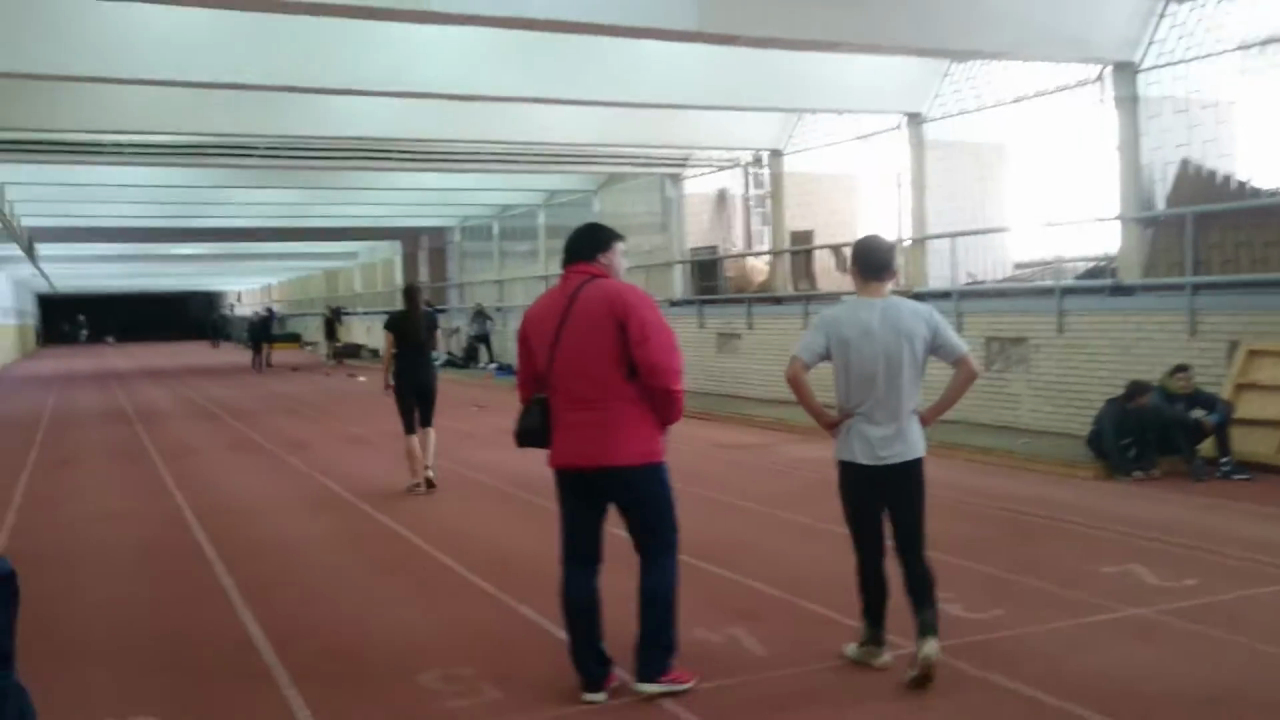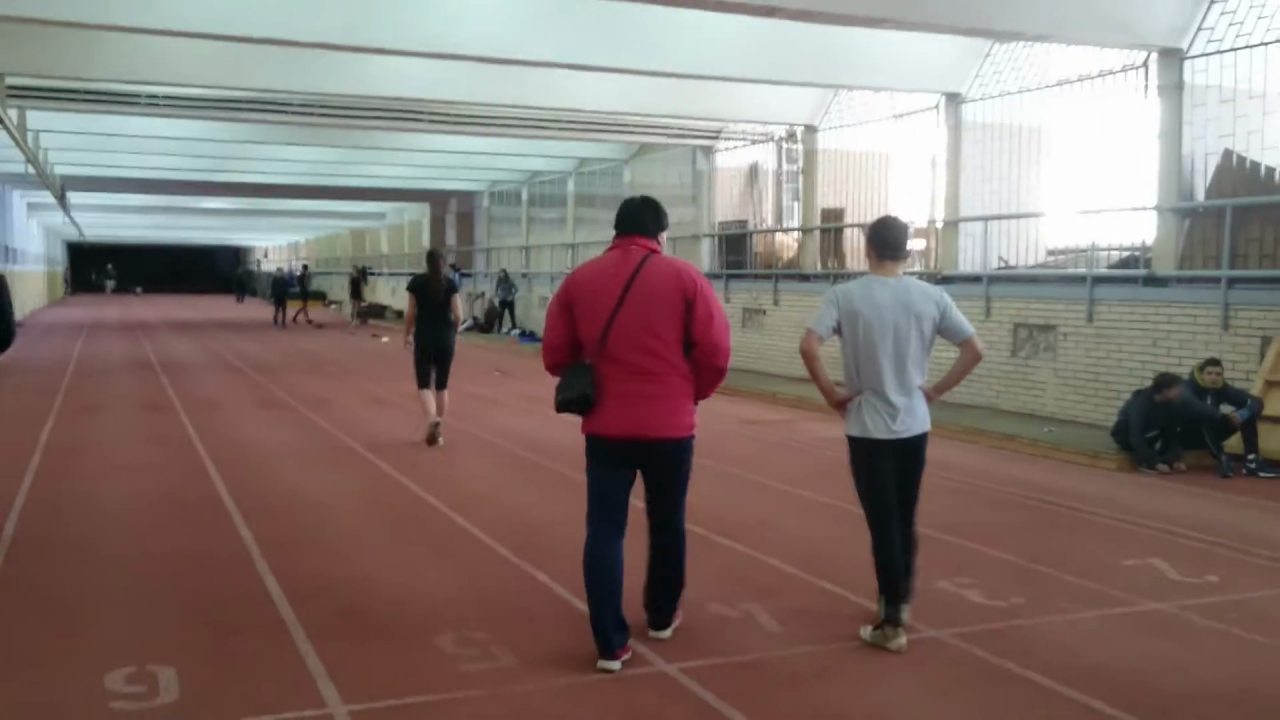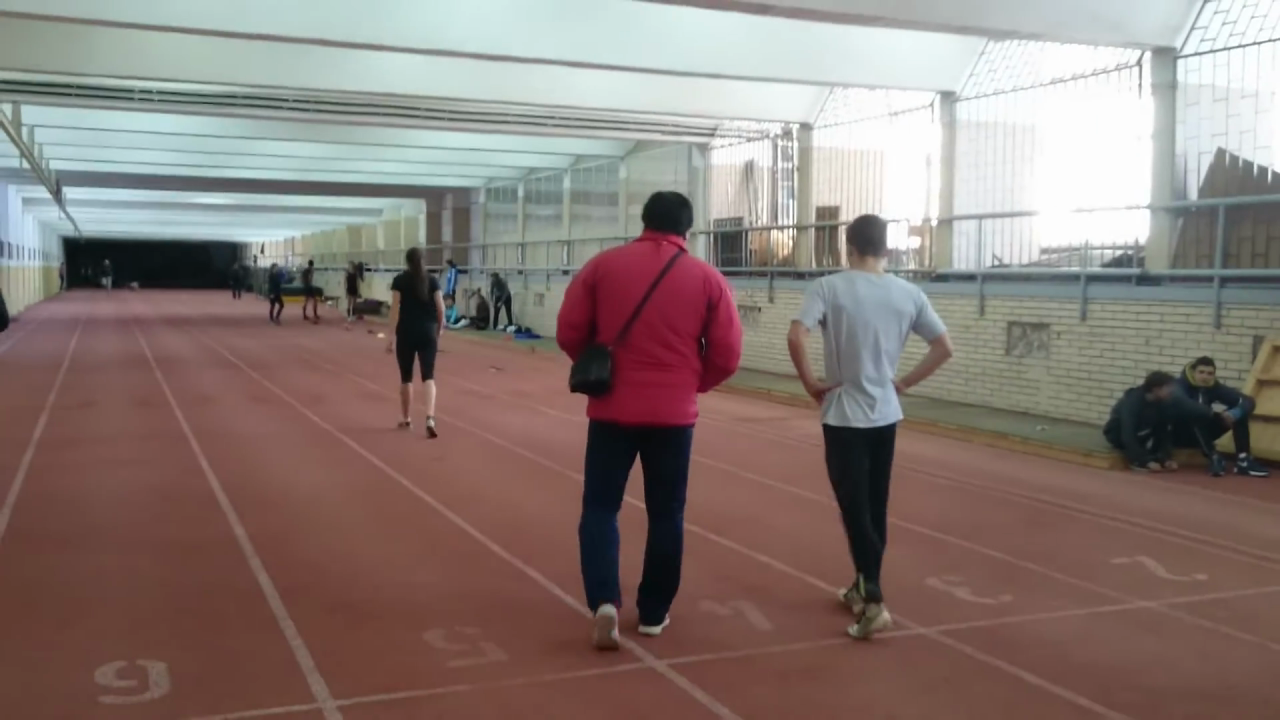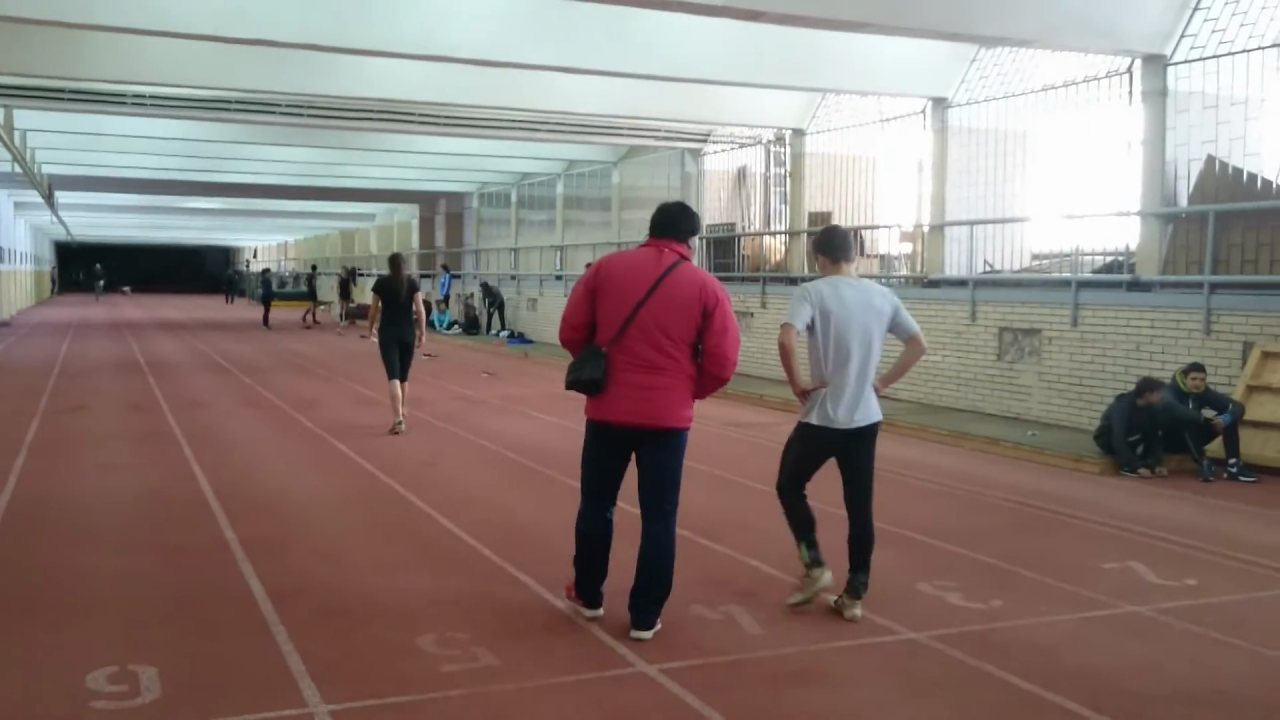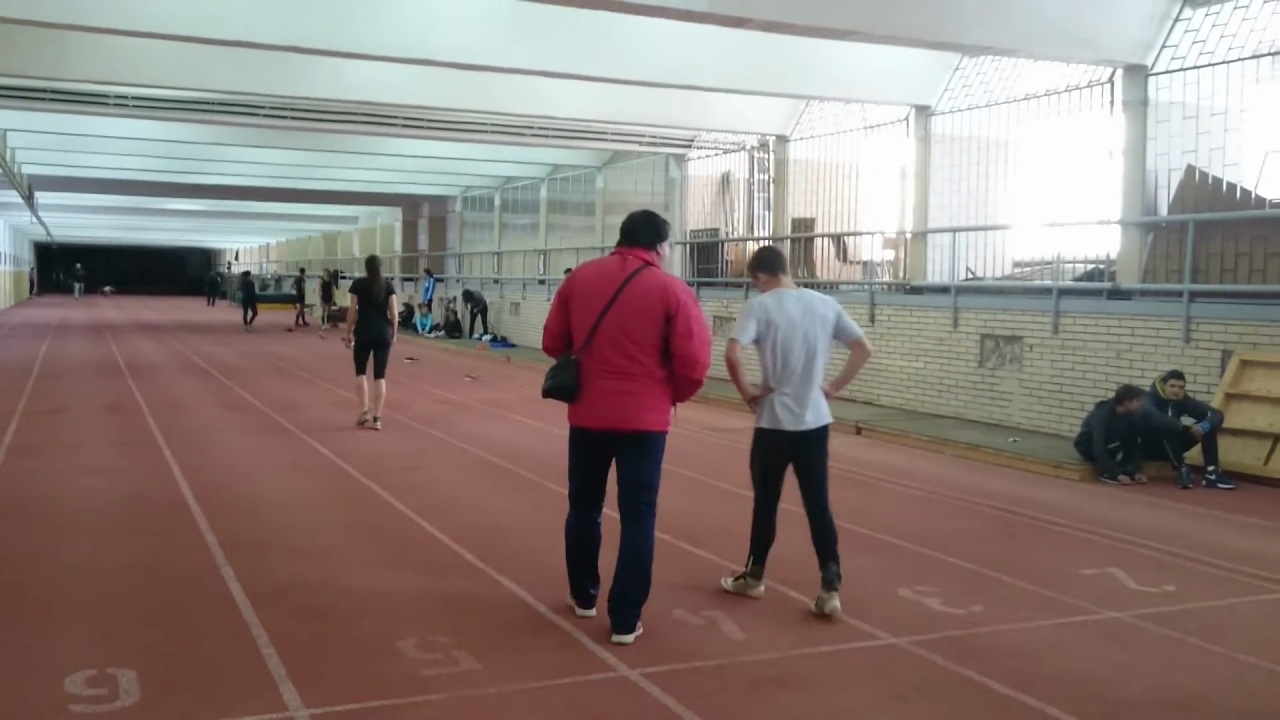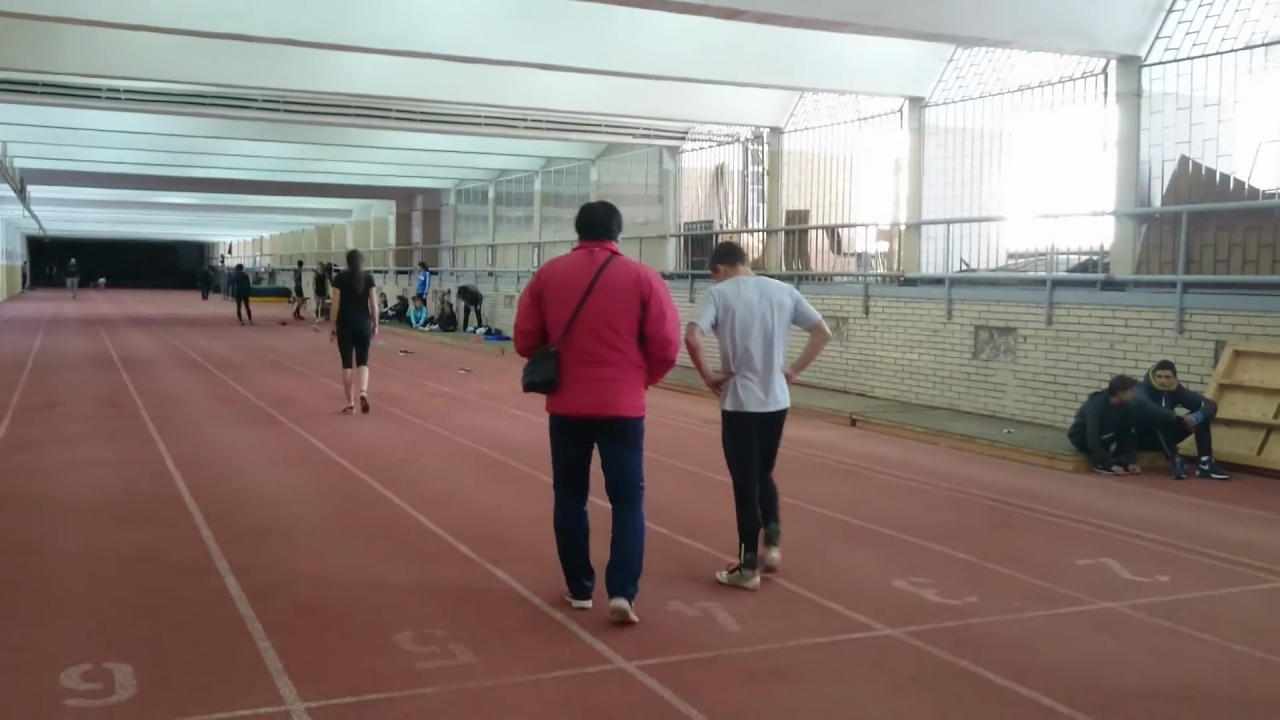
dt=0.4s
person 1, frame 1
left shoulder: (537, 312)
right shoulder: (624, 299)
left elbow: (531, 388)
right elbow: (663, 371)
right wrist: (664, 418)
left hip: (571, 455)
right hip: (632, 452)
left knee: (580, 563)
right knee: (659, 555)
left ankle: (594, 676)
right ankle: (654, 667)
person 1, frame 2
left shoulder: (579, 279)
right shoulder: (685, 277)
left elbow: (555, 357)
right elbow: (715, 352)
right wrist: (691, 394)
left hip: (605, 424)
right hip: (669, 423)
left knee: (604, 530)
right knee: (667, 524)
left ankle: (611, 643)
right ankle: (662, 616)
person 1, frame 3
left shoulder: (604, 264)
right shoulder: (707, 278)
left elbow: (569, 333)
right elbow: (726, 355)
left hip: (612, 409)
right hip: (674, 413)
left knee: (600, 508)
right knee: (666, 515)
left ankle: (603, 600)
right ankle: (653, 612)
person 1, frame 4
left shoulder: (606, 268)
right shoulder: (706, 286)
left elbow: (571, 333)
right elbow: (721, 364)
left hip: (607, 409)
right hip: (668, 415)
left knee: (596, 503)
right knee: (659, 515)
left ankle: (589, 595)
right ankle: (645, 616)
person 1, frame 5
left shoulder: (579, 278)
right shoulder: (671, 290)
left elbow: (554, 343)
right elbow: (693, 366)
right wrist: (670, 396)
left hip: (587, 413)
right hip: (644, 419)
left knee: (583, 508)
right knee: (638, 517)
left ankle: (584, 596)
right ankle: (625, 619)
person 1, frame 6
left shoulder: (548, 274)
right shoulder: (642, 277)
left elbow: (525, 341)
right elbow: (665, 347)
left hip: (566, 402)
right hip: (623, 404)
left knee: (570, 497)
right knee: (627, 498)
left ankle: (580, 588)
right ankle: (621, 589)
person 2, frame 1
left shoulder: (833, 320)
right shoulder: (921, 316)
left elbow: (795, 373)
right elbow: (969, 369)
left wrist: (824, 418)
right wrist: (932, 414)
left hip: (858, 454)
right hip: (907, 453)
left knee: (869, 550)
right knee: (912, 552)
left ankle: (874, 643)
right ankle: (927, 637)
person 2, frame 2
left shoulder: (845, 295)
right shoulder: (932, 296)
left elbow: (808, 346)
right elbow: (974, 350)
left wrist: (832, 393)
right wrist: (936, 390)
left hip: (868, 429)
right hip: (914, 426)
left knee: (883, 524)
right knee: (905, 519)
left ankle: (892, 624)
right ankle: (901, 599)
person 2, frame 3
left shoulder: (829, 287)
right shoulder: (909, 293)
left elbow: (795, 337)
right elbow: (944, 348)
left wrist: (810, 382)
right wrist: (905, 382)
left hip: (843, 418)
right hip: (886, 417)
left knee: (854, 512)
right knee: (875, 508)
left ankle: (873, 603)
right ankle: (863, 590)
person 2, frame 4
left shoulder: (814, 292)
right shoulder: (883, 295)
left elbow: (787, 340)
right elbow: (918, 345)
left wrist: (797, 383)
right wrist: (883, 381)
left hip: (822, 417)
right hip: (865, 418)
left knee: (789, 487)
right knee: (860, 507)
left ankle: (816, 568)
right ankle: (854, 595)
person 2, frame 5
left shoulder: (759, 306)
right shoulder: (825, 304)
left elbow: (732, 353)
right elbow: (864, 348)
left wrist: (745, 390)
right wrist: (834, 386)
left hip: (774, 422)
right hip: (816, 421)
left knee: (766, 501)
right knee: (818, 505)
left ankle: (753, 577)
right ankle: (830, 588)
person 2, frame 6
left shoulder: (719, 294)
right shoulder: (784, 291)
left elbow: (692, 337)
right elbow: (822, 332)
left wrist: (708, 375)
right wrist: (794, 369)
left hip: (740, 404)
right hip: (777, 401)
left knee: (746, 485)
right knee: (763, 478)
left ankle: (749, 567)
right ankle: (771, 546)
person 3, frame 1
left shoulder: (395, 319)
right shoulder: (430, 318)
left elbow: (388, 352)
left wrist: (386, 378)
left hip: (404, 378)
right hip: (427, 376)
left knee: (410, 429)
right knee: (427, 425)
left ankle: (416, 480)
right ankle: (428, 469)
person 3, frame 2
left shoulder: (417, 282)
right shoulder: (450, 283)
left elbow: (410, 313)
right elbow: (458, 315)
left wrist: (407, 334)
right wrist: (453, 331)
left hip: (423, 337)
right hip: (445, 338)
left knee: (424, 385)
right knee: (441, 386)
left ankle: (433, 418)
right ankle: (438, 432)
person 3, frame 3
left shoulder: (400, 280)
right shoulder: (432, 280)
left elbow: (395, 309)
right elbow: (440, 309)
left wrist: (392, 336)
right wrist: (439, 328)
left hip: (406, 333)
right hip: (427, 332)
left knee: (406, 377)
right knee: (428, 376)
left ankle: (406, 419)
right ankle: (429, 417)
person 3, frame 4
left shoulder: (381, 283)
right shoulder: (412, 283)
left elbow: (374, 310)
right elbow: (420, 310)
left wrist: (371, 328)
right wrist: (422, 333)
left hip: (388, 334)
right hip: (408, 334)
left knee: (393, 377)
right knee: (404, 376)
left ankle: (398, 419)
right ankle: (400, 415)
person 3, frame 5
left shoulder: (358, 284)
right shoulder: (388, 285)
left elbow: (352, 311)
right elbow: (393, 312)
left wrist: (349, 333)
right wrist: (393, 333)
left hip: (363, 333)
right hip: (383, 333)
left knee: (360, 372)
right knee: (380, 376)
left ankle: (365, 410)
right ankle: (377, 417)
person 3, frame 6
left shoulder: (340, 278)
right shoulder: (368, 278)
left elbow: (335, 304)
right elbow: (373, 304)
left wrist: (333, 326)
right wrist: (375, 325)
left hip: (345, 325)
right hip: (364, 324)
left knee: (347, 364)
right knee: (362, 363)
left ankle: (350, 404)
right ankle: (363, 392)
